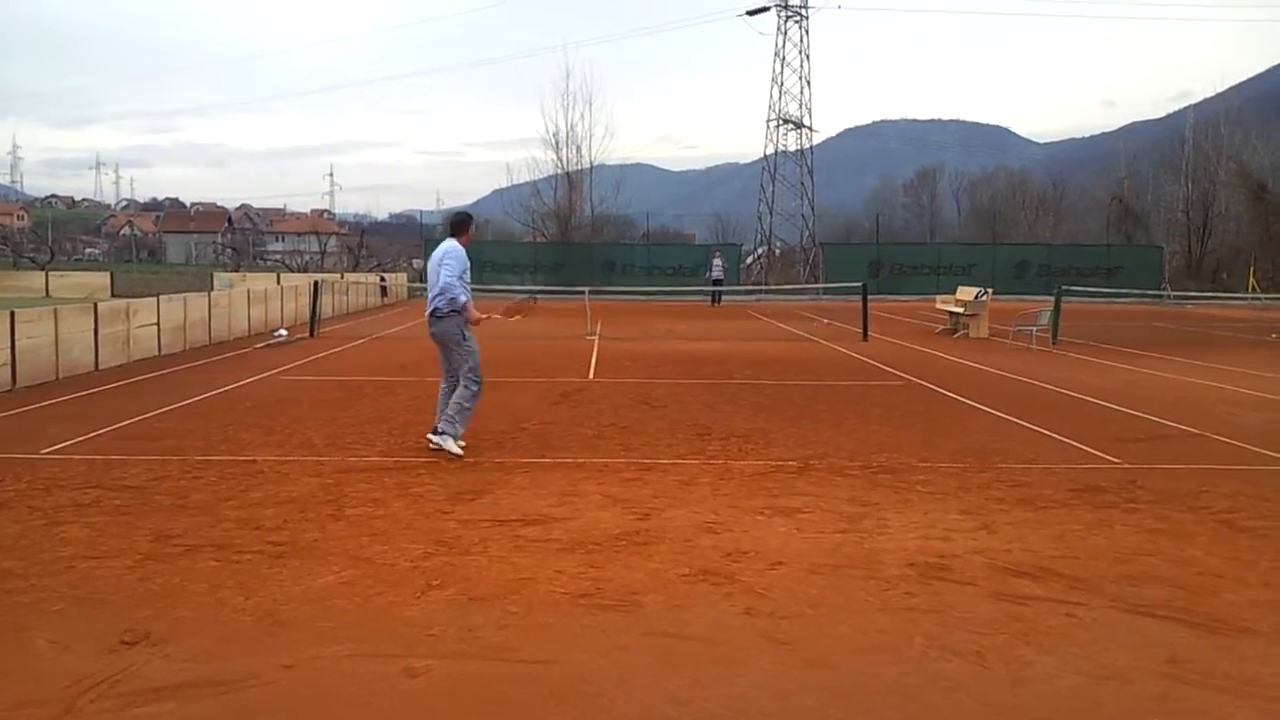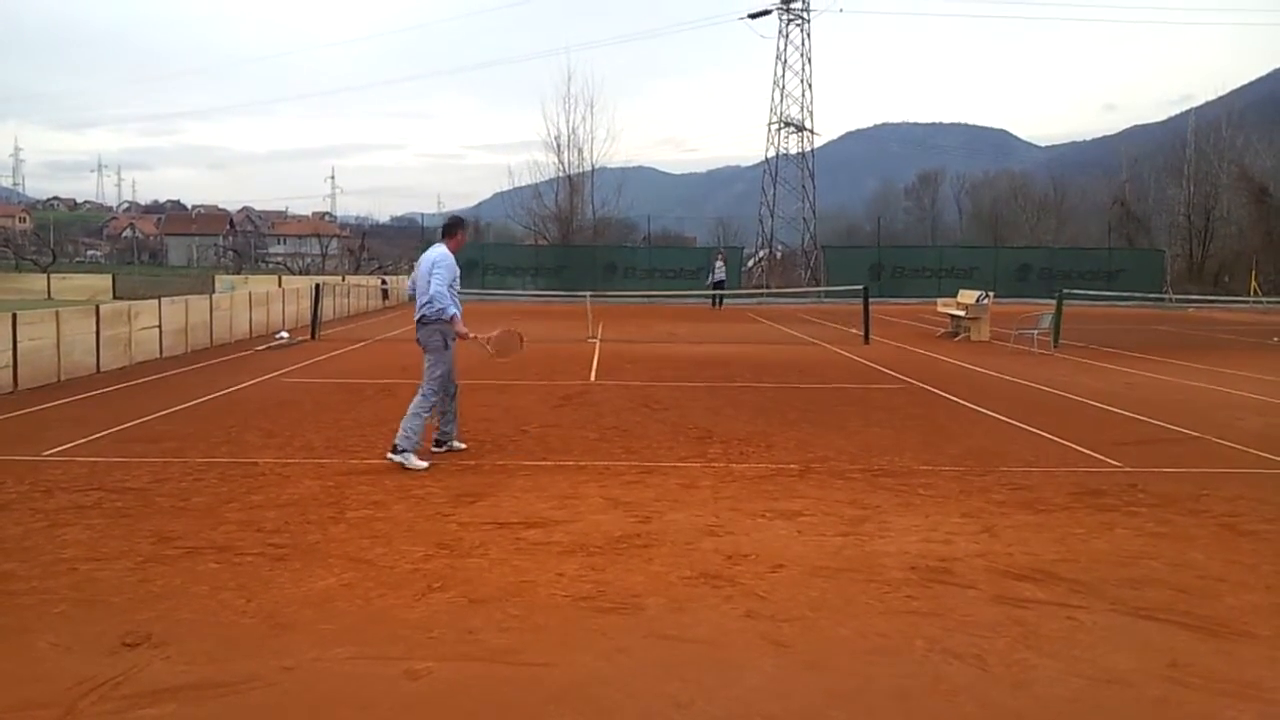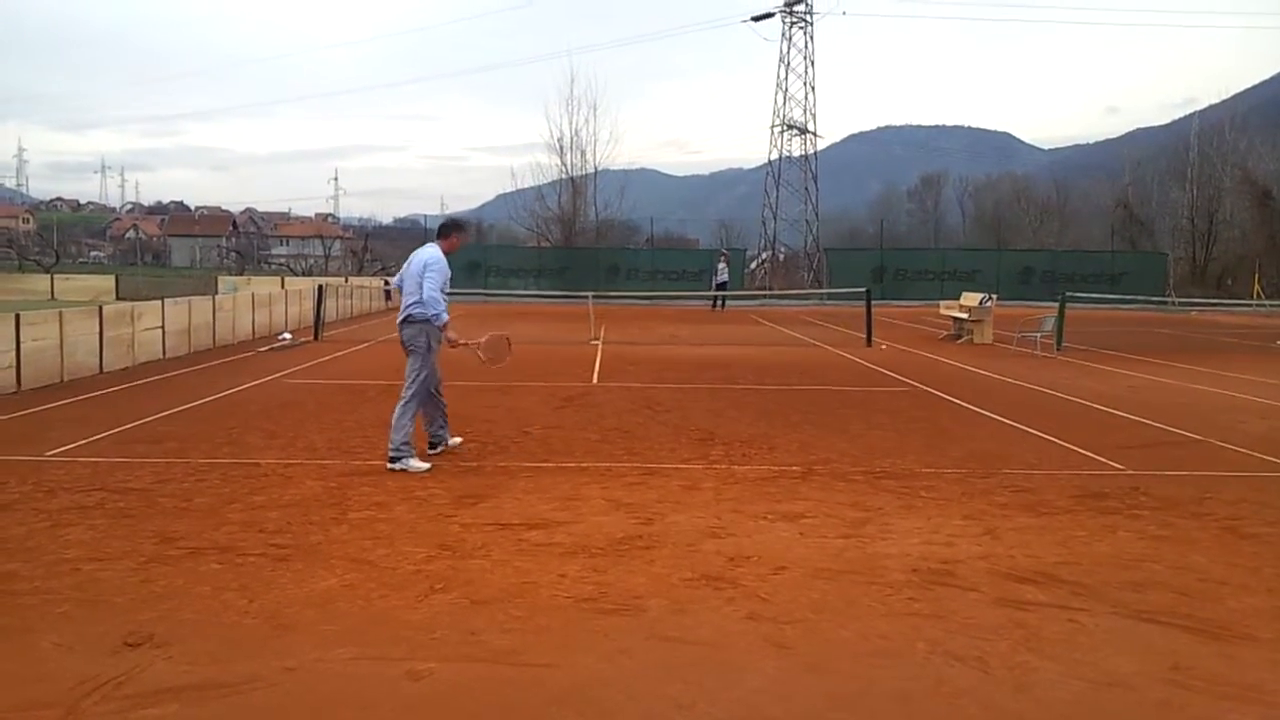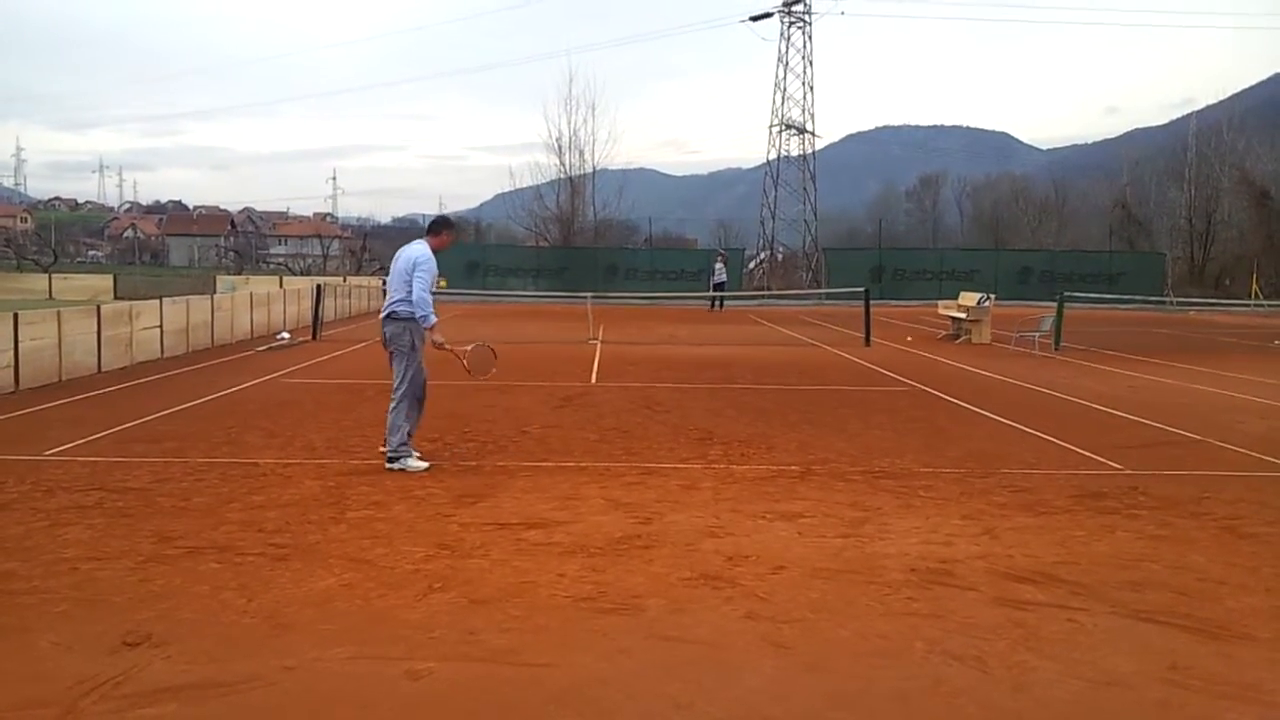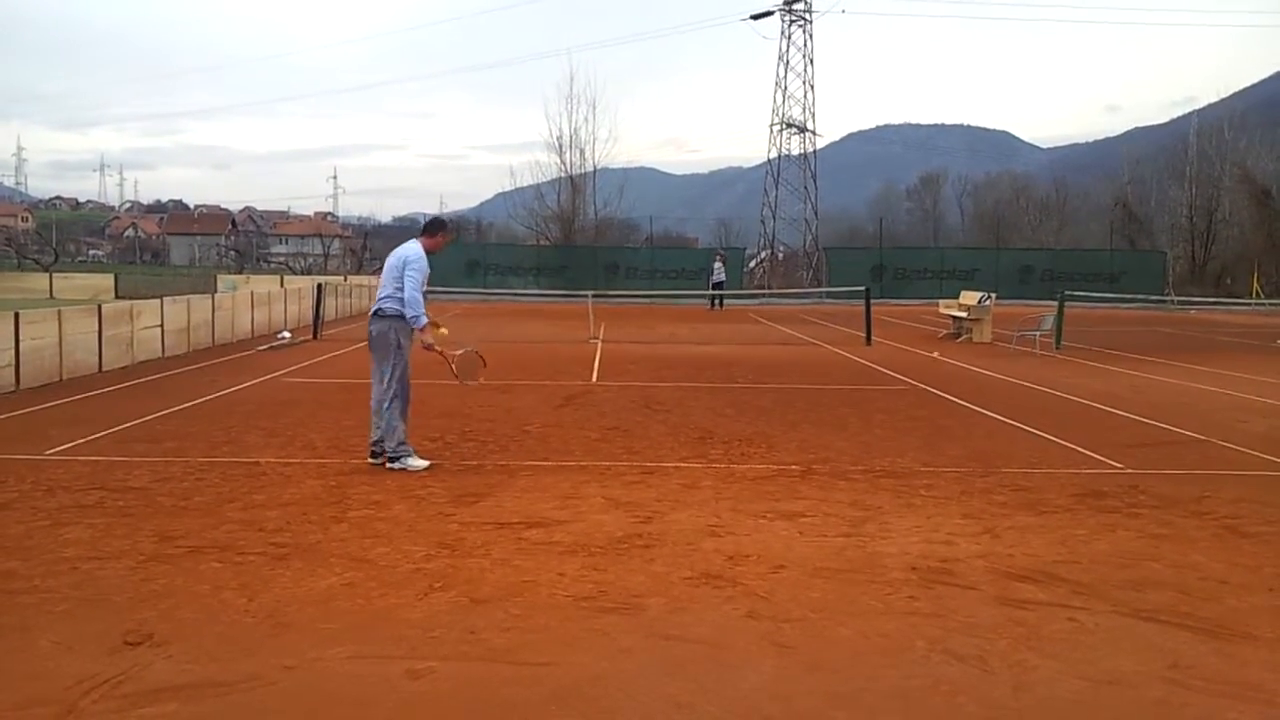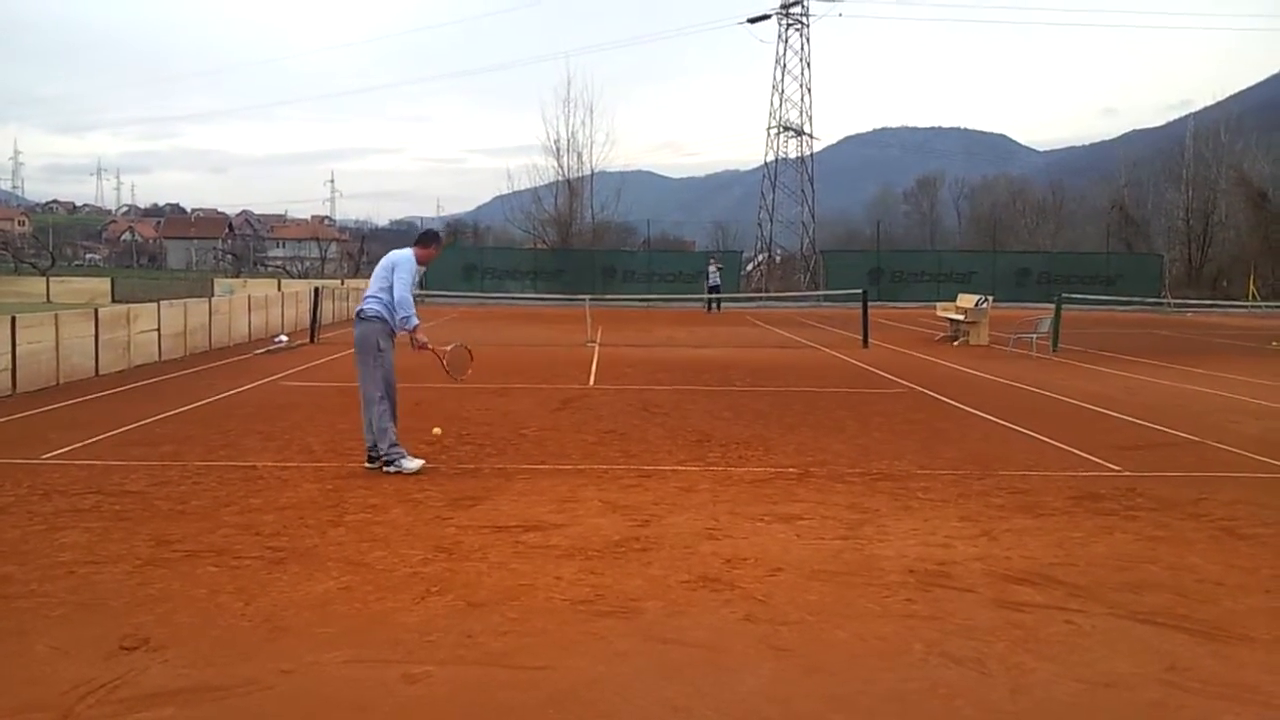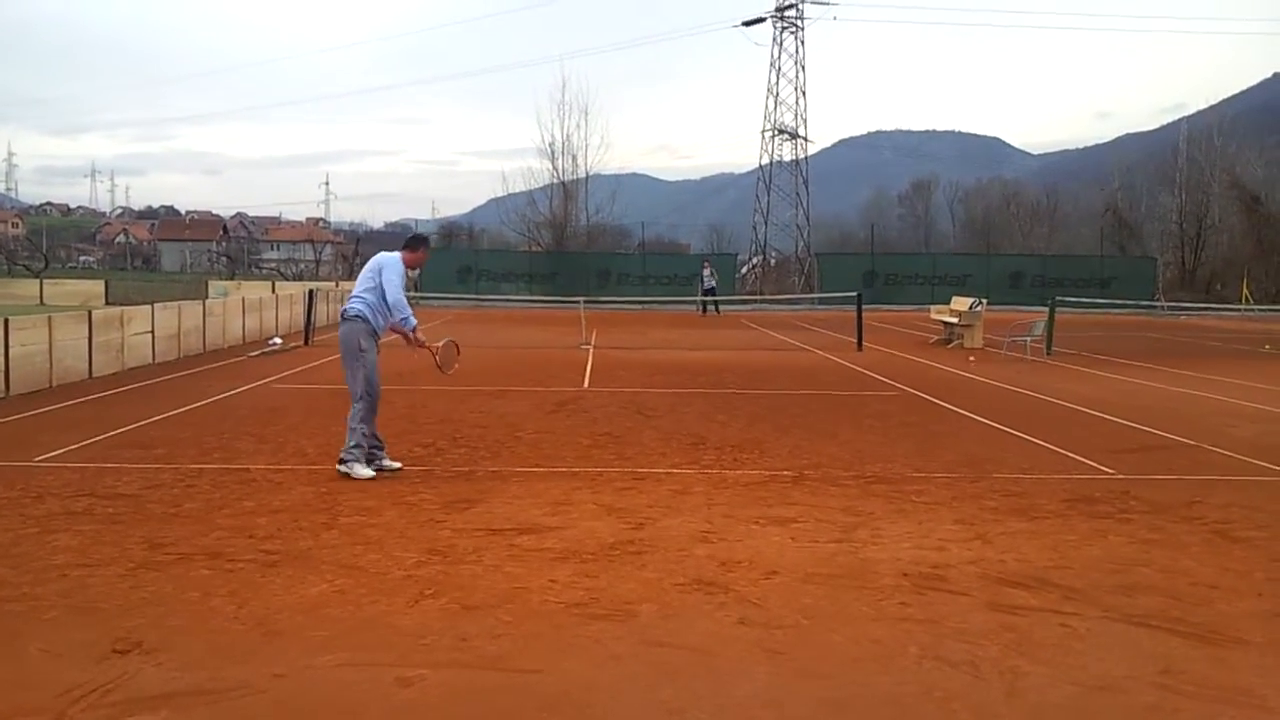
dt=0.2s
person 1, frame 1
left shoulder: (440, 251)
right shoulder: (456, 251)
right elbow: (450, 285)
right wrist: (468, 310)
left hip: (438, 321)
right hip: (452, 321)
left knee: (451, 381)
right knee: (471, 379)
left ankle: (446, 431)
right ankle: (445, 430)
person 1, frame 2
left shoulder: (429, 255)
right shoulder: (445, 257)
left elbow: (412, 290)
right elbow: (439, 292)
right wrist: (456, 322)
left hip: (426, 325)
right hip: (439, 328)
left knee: (447, 386)
right knee: (432, 390)
left ankle: (445, 438)
right ankle: (403, 448)
person 1, frame 3
left shoulder: (419, 254)
right shoulder: (437, 259)
left elbow: (397, 283)
right elbow: (431, 297)
right wrist: (447, 328)
left hip: (410, 325)
right hip: (422, 328)
left knee: (431, 386)
right knee: (414, 392)
left ankle: (438, 438)
right ankle: (399, 455)
person 1, frame 4
left shoulder: (406, 250)
right shoulder: (425, 257)
left elbow: (392, 284)
right elbow: (420, 297)
right wrist: (434, 329)
left hip: (393, 323)
right hip: (406, 326)
left knee: (415, 387)
right knee: (405, 391)
left ankle: (398, 443)
right ankle: (398, 455)
person 1, frame 5
left shoulder: (405, 250)
right shoulder: (417, 255)
right elbow: (411, 296)
left wrist: (423, 321)
right wrist: (423, 330)
left hip: (382, 322)
right hip: (392, 325)
left knee: (385, 390)
right knee: (395, 391)
left ankle: (380, 448)
right ankle: (398, 454)
person 1, frame 6
left shoulder: (402, 259)
right shoulder: (405, 259)
right elbow: (402, 299)
left wrist: (411, 331)
right wrist: (416, 330)
left hip: (374, 328)
right hip: (374, 328)
left knee: (375, 395)
right knee: (383, 394)
left ankle: (378, 453)
right ankle: (393, 457)
person 1, frame 7
left shoulder: (393, 264)
right shoulder: (391, 261)
left elbow: (387, 309)
right elbow: (395, 302)
left wrist: (406, 334)
right wrist: (414, 331)
left hip: (366, 331)
right hip: (357, 329)
left knee: (370, 396)
right knee: (365, 395)
left ankle: (372, 455)
right ankle: (351, 458)
